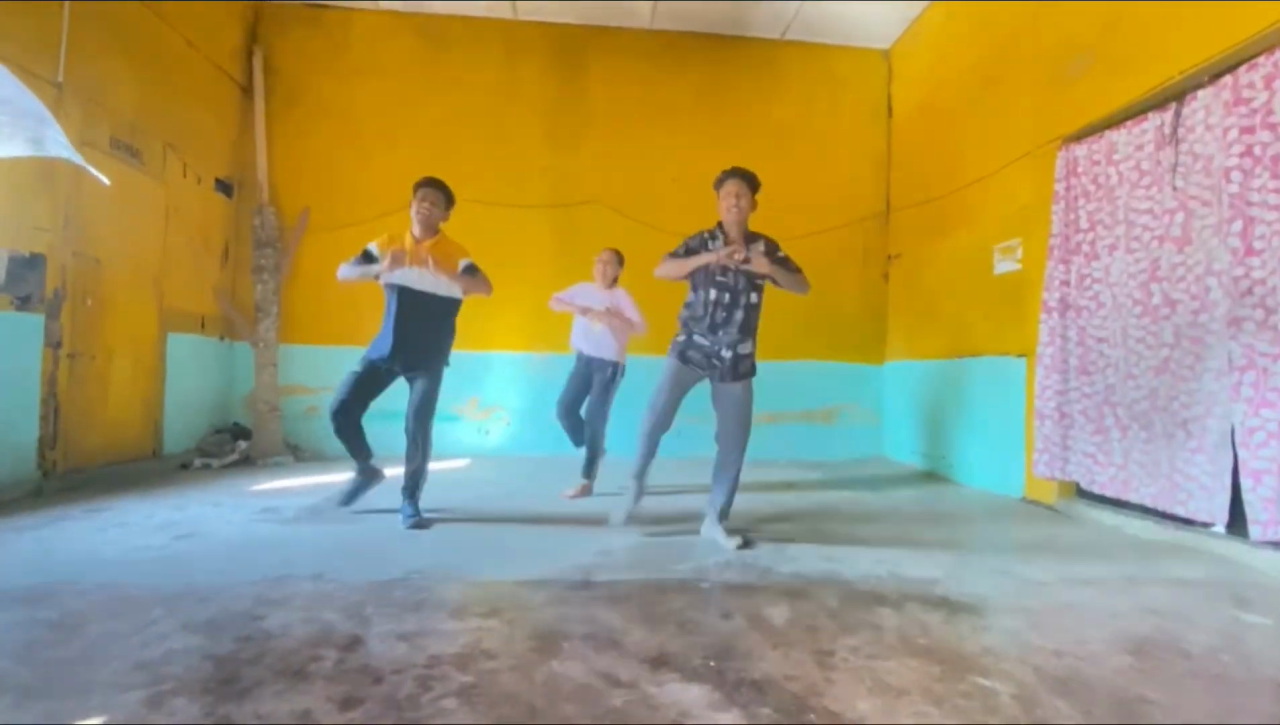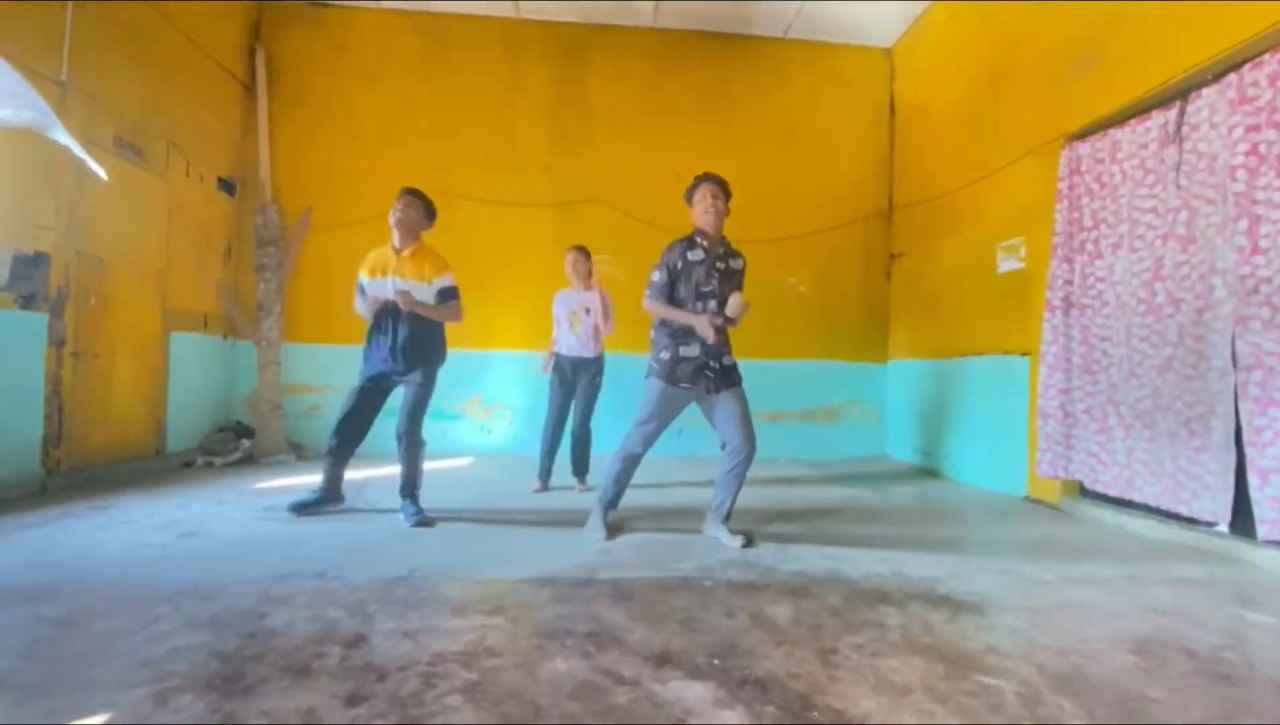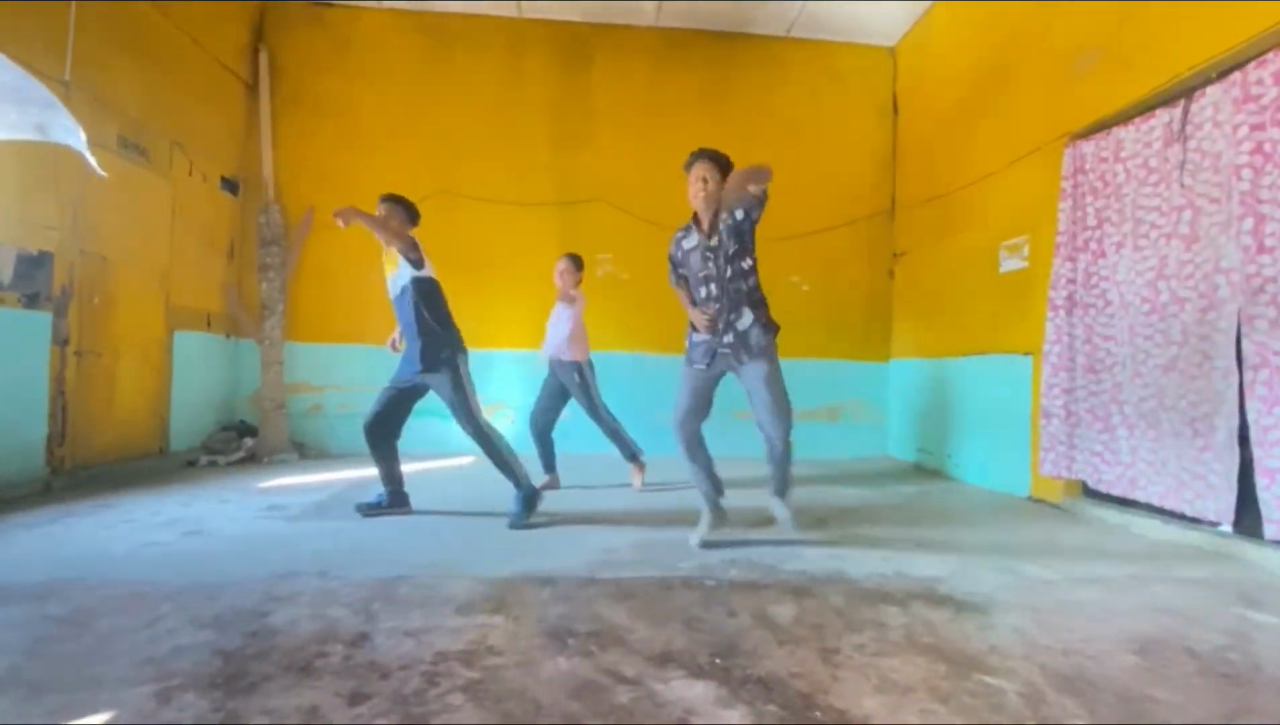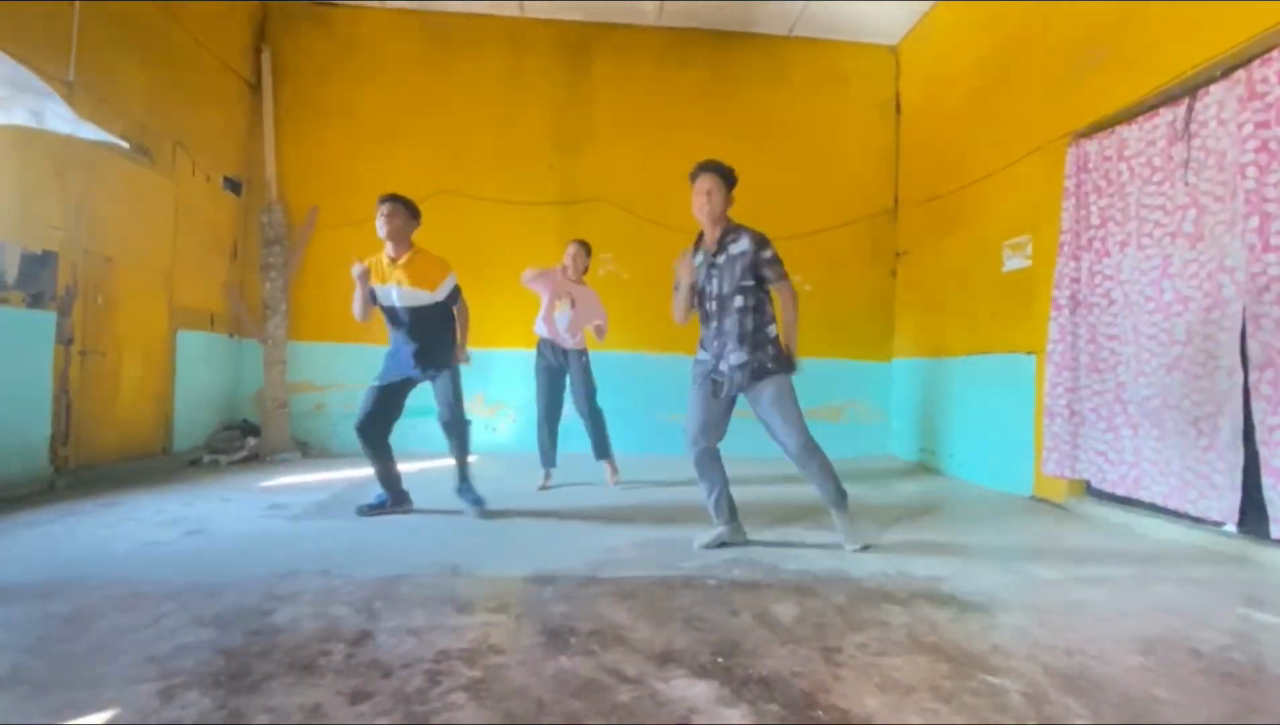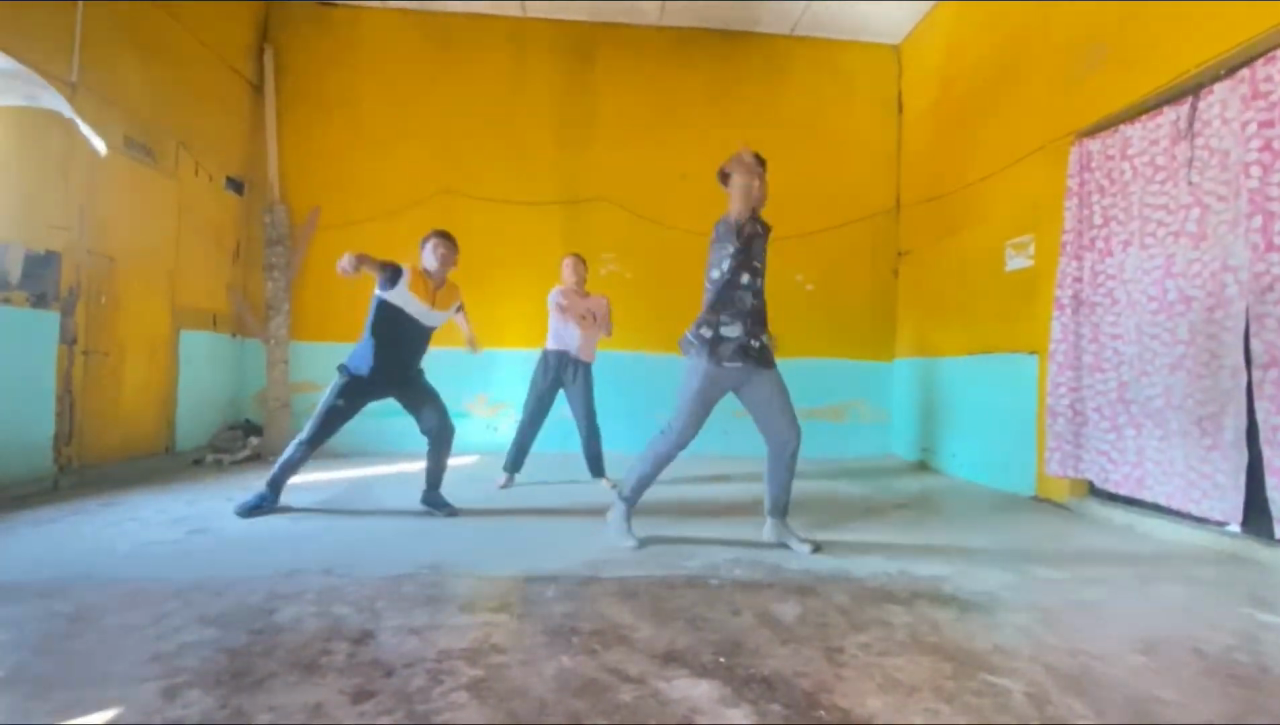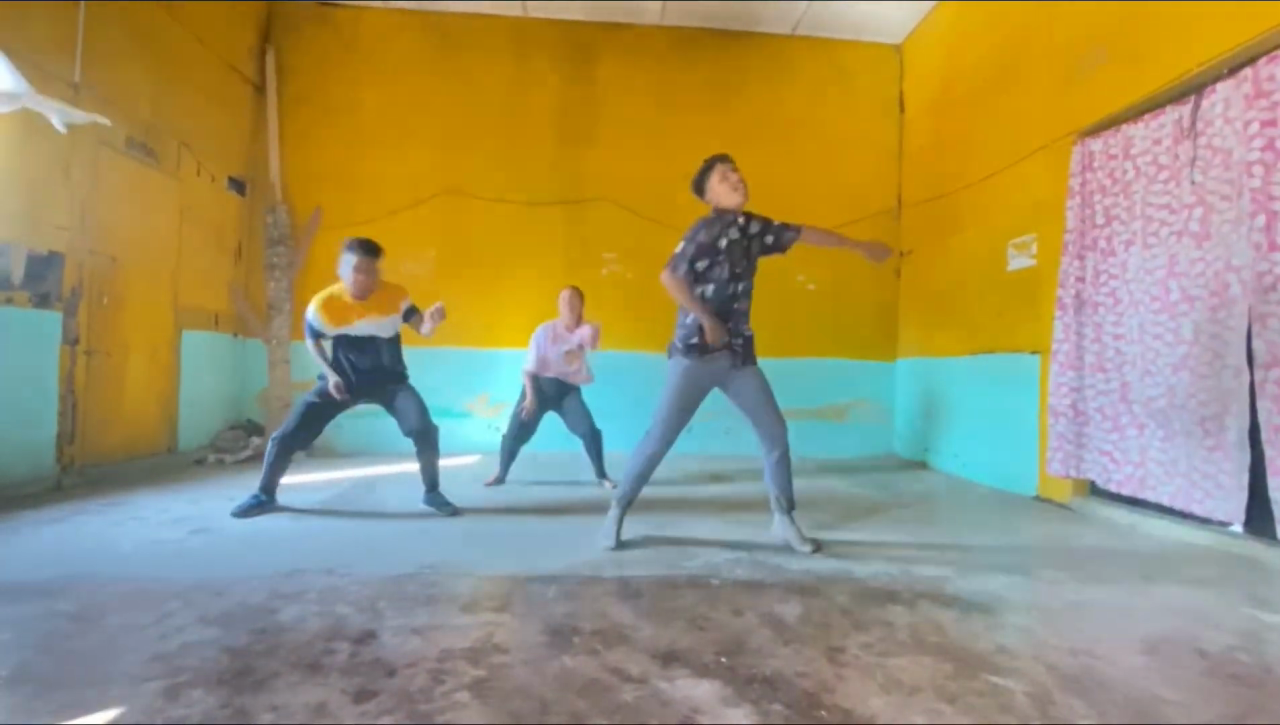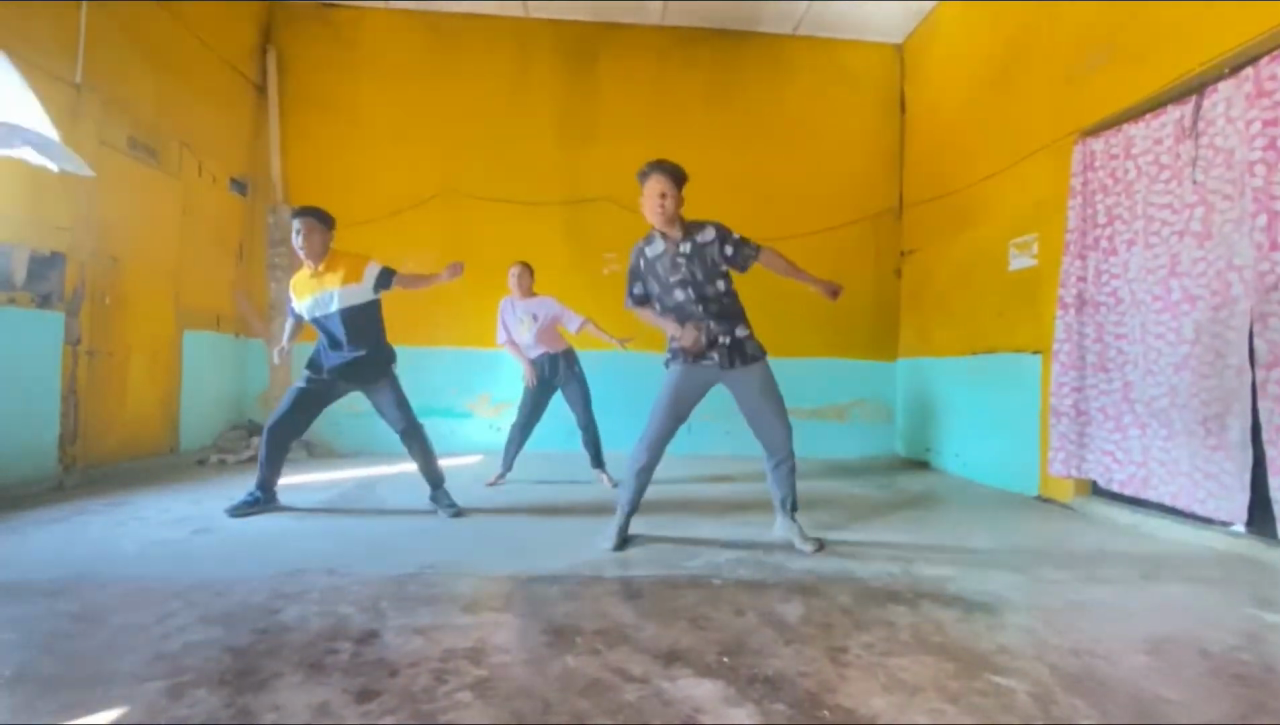
dt=0.3s
person 1, frame 1
left shoulder: (765, 248)
right shoulder: (703, 242)
left elbow: (802, 287)
right elbow: (661, 270)
left wrist: (769, 268)
right wrist: (711, 257)
left hip: (736, 358)
right hip: (691, 347)
left knee: (733, 441)
right knee: (656, 415)
left ankle: (715, 521)
right ankle: (637, 482)
person 1, frame 2
left shoulder: (733, 262)
right shoulder: (679, 253)
right elbow: (651, 305)
left wrist: (733, 314)
right wrist: (693, 320)
left hip: (719, 368)
right hip: (673, 365)
left knee: (742, 445)
right knee: (638, 440)
left ankle: (716, 520)
right ankle: (602, 511)
person 1, frame 3
left shoulder: (736, 218)
right shoulder: (681, 241)
left elbow: (761, 176)
left wrist: (742, 184)
right wrist: (691, 310)
left hip: (750, 338)
right hip: (704, 344)
left knee: (776, 425)
right knee: (685, 423)
left ankle: (780, 497)
right ankle: (712, 507)
person 1, frame 4
left shoulder: (747, 244)
right shoulder: (696, 255)
left elbow: (783, 287)
right elbow: (681, 317)
left wrist: (788, 335)
right wrist: (683, 285)
left hip: (761, 363)
right hip: (712, 363)
left knee: (795, 442)
right knee: (699, 440)
left ankle: (840, 511)
right ankle: (726, 522)
person 1, frame 5
left shoulder: (757, 231)
right shoulder: (733, 224)
right elbow: (736, 212)
right wrist: (740, 180)
left hip: (754, 353)
right hip: (715, 350)
left knee: (787, 436)
right knee: (679, 434)
left ankle: (776, 522)
right ankle: (623, 506)
person 1, frame 6
left shoulder: (752, 226)
right shoulder: (706, 228)
left elbow: (801, 234)
right elbow: (670, 275)
left wrist: (860, 246)
right wrist: (705, 319)
left hip: (737, 351)
right hip: (695, 351)
left knee: (774, 433)
right knee: (661, 435)
left ankle: (783, 519)
right ankle: (618, 511)
person 1, frame 7
left shoulder: (711, 234)
right shoulder: (644, 253)
left elbow: (761, 256)
right elbow: (638, 305)
left wrist: (813, 282)
right wrist: (676, 329)
left hip: (740, 350)
right hip: (689, 358)
left knee: (779, 437)
right knee: (653, 438)
left ankle: (787, 520)
right ankle: (622, 518)
person 2, frame 1
left shoulder: (454, 254)
right shoulder: (387, 244)
left elbow: (485, 288)
right elbow: (343, 273)
left wrist: (442, 269)
right wrist: (378, 268)
left hip: (428, 357)
right hip: (386, 350)
left knee: (417, 428)
right knee: (341, 410)
left ankle: (410, 501)
right ankle: (365, 470)
person 2, frame 2
left shoulder: (435, 265)
right shoulder: (374, 259)
left elbow: (456, 313)
right elbow: (362, 304)
left wrist: (417, 305)
right wrist: (368, 303)
left hip: (420, 361)
right hip: (380, 359)
left knee: (408, 429)
right knee: (348, 423)
left ankle: (408, 500)
right ankle: (329, 489)
person 2, frame 3
left shoulder: (408, 253)
right shoulder: (394, 260)
left elbow: (397, 239)
left wrist: (358, 216)
left hip: (441, 357)
right hip: (414, 361)
left knee: (474, 425)
right knee: (376, 426)
left ankle: (525, 491)
right ankle: (395, 495)
person 2, frame 4
left shoulder: (435, 266)
right shoulder: (374, 268)
left elbow: (460, 306)
right elbow: (361, 316)
left wrist: (461, 345)
right wrist: (362, 286)
left hip: (441, 358)
right hip: (401, 359)
left knee: (453, 418)
right knee: (367, 425)
left ankle: (464, 481)
right ankle: (394, 493)
person 2, frame 5
left shoulder: (451, 294)
right shoulder: (401, 275)
right elbow: (357, 263)
left wrist: (468, 333)
right wrist: (352, 263)
left hip: (406, 375)
right hip: (364, 372)
left knee: (442, 428)
right knee: (313, 434)
left ankle: (432, 493)
right ankle: (271, 491)
person 2, frame 6
left shoulder: (395, 296)
right shoulder: (323, 304)
left elbow: (422, 329)
right elbow: (312, 342)
left wrist: (432, 319)
right wrist: (330, 373)
left hip: (387, 379)
right hip: (342, 380)
left knee: (424, 428)
right knee: (286, 435)
left ankle: (432, 492)
right ankle: (264, 495)
person 2, frame 7
left shoulder: (356, 266)
right shoulder: (298, 283)
left elbow: (400, 281)
right elbow: (295, 319)
left wrist: (440, 277)
right wrist: (285, 343)
left hip: (371, 366)
right hip: (327, 368)
left knee: (407, 426)
right knee: (277, 426)
left ankle: (437, 490)
right ankle: (264, 493)
person 3, frame 1
left shoulder: (622, 297)
right shoulder: (582, 289)
left elbow: (640, 329)
right elbow: (554, 302)
left wrist: (615, 318)
right wrist: (576, 309)
left hip: (610, 365)
right hip: (584, 361)
left knee: (593, 422)
right knee: (564, 408)
left ankle: (587, 481)
right ankle: (591, 447)
person 3, frame 2
left shoulder: (599, 297)
right shoulder: (560, 297)
left elbow: (606, 330)
left wrist: (600, 297)
right wrist: (549, 354)
left hip: (590, 363)
right hip: (563, 363)
left knee: (581, 423)
right knee: (553, 422)
left ankle: (581, 477)
right ankle: (543, 477)
person 3, frame 3
left shoulder: (574, 298)
right shoulder: (563, 302)
left elbow: (570, 300)
left wrist: (562, 295)
left hip: (573, 366)
right hip: (556, 367)
left knee: (600, 416)
right knee: (538, 421)
left ankle: (636, 462)
right ankle: (552, 475)
person 3, frame 4
left shoulder: (589, 295)
right shoulder: (550, 279)
left elbow: (600, 331)
right elbow: (526, 278)
left wrist: (598, 328)
right wrist: (549, 272)
left hip: (576, 352)
right hip: (548, 350)
left knee: (588, 407)
right knee: (547, 413)
left ankle: (607, 460)
right ankle: (547, 470)
person 3, frame 5
left shoulder: (597, 301)
right shoulder: (558, 294)
left elbow: (607, 333)
right elbow: (557, 309)
left wrist: (606, 310)
right wrist: (564, 311)
left hip: (580, 366)
right hip: (553, 360)
left knee: (588, 422)
right knee: (530, 419)
left ankle: (599, 474)
right ankle: (510, 471)
person 3, frame 6
left shoulder: (587, 329)
right shoulder: (544, 332)
left elbow: (592, 344)
right elbow: (528, 367)
left wrist: (589, 333)
right wrist: (530, 395)
left hip: (567, 390)
right hip: (539, 387)
left knee: (590, 431)
right knee: (514, 434)
left ankle: (601, 475)
right ankle: (501, 473)
person 3, frame 7
left shoulder: (547, 303)
right shoulder: (505, 305)
left elbow: (580, 322)
right elbow: (506, 340)
left wrist: (611, 339)
right wrist: (525, 363)
left hip: (563, 362)
right hip: (537, 369)
left knee: (585, 418)
right knee: (522, 422)
left ankle: (599, 468)
right ankle: (504, 470)
